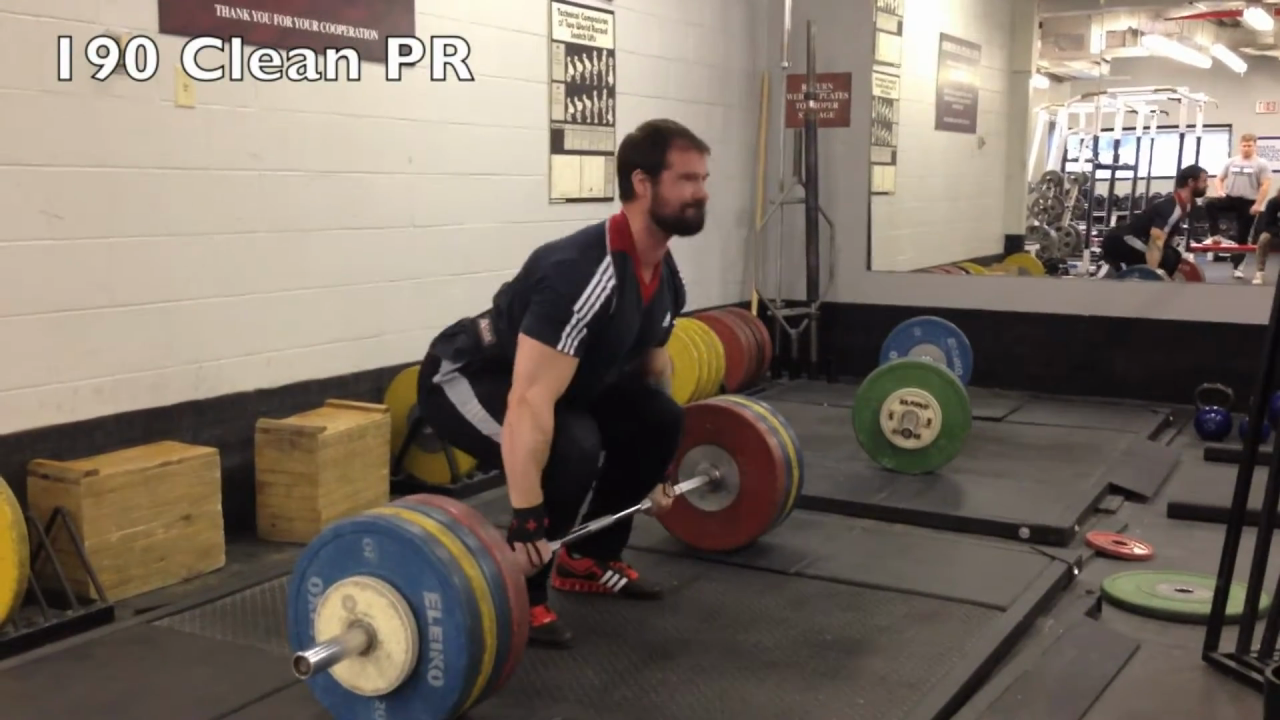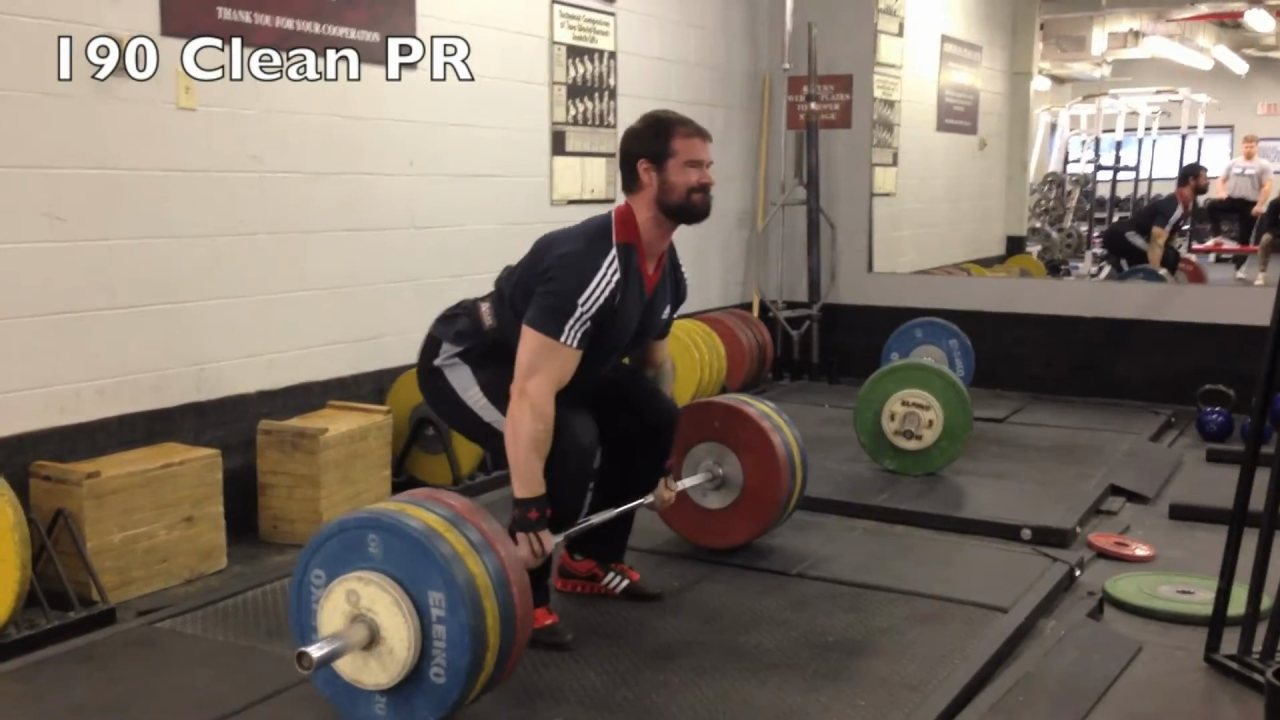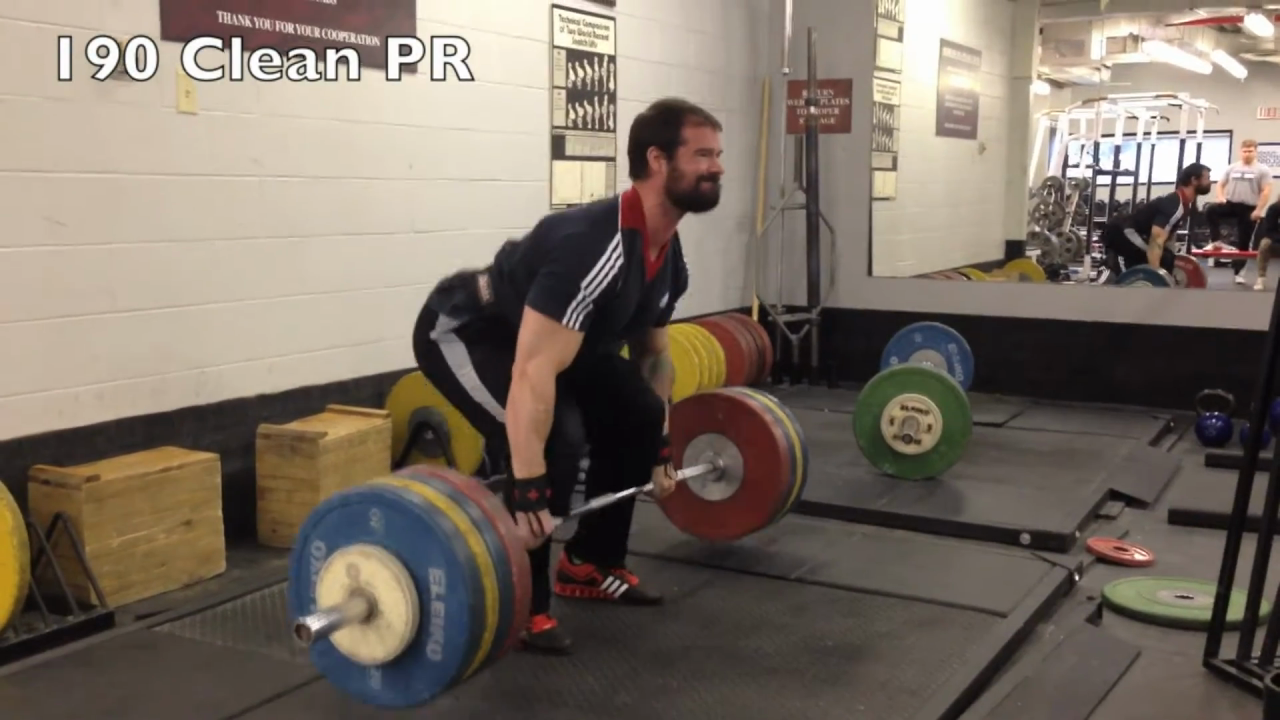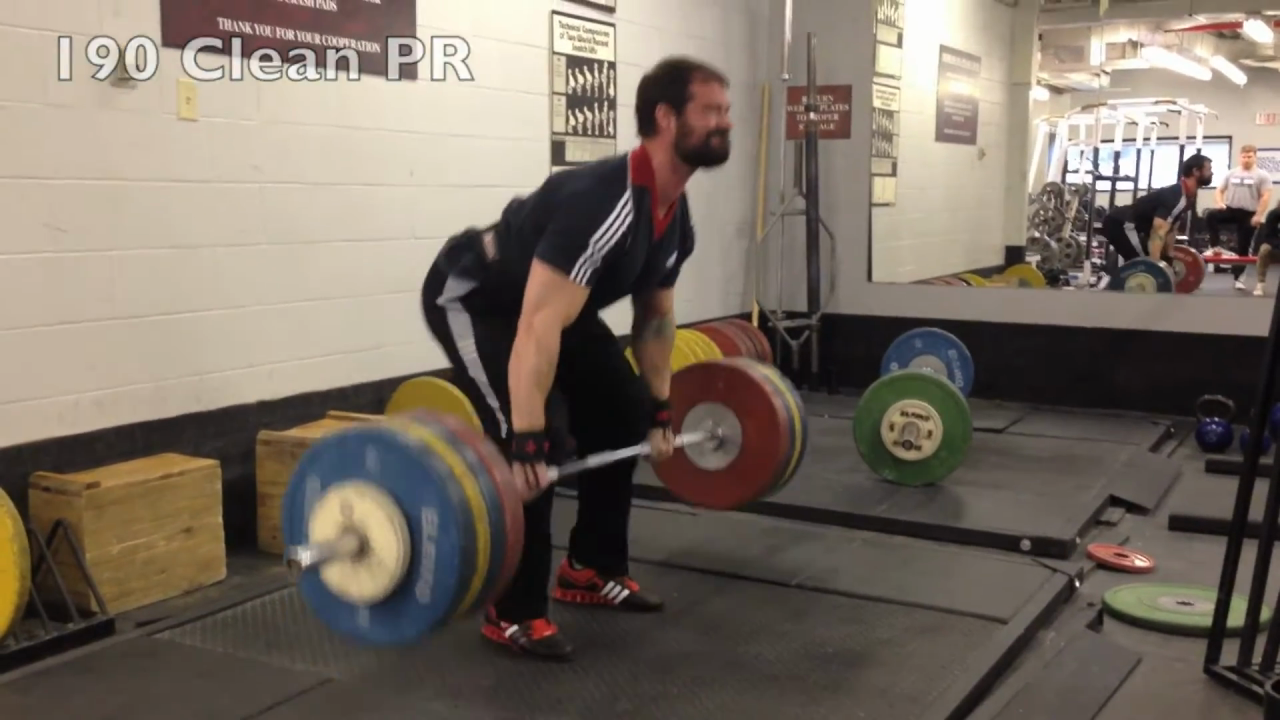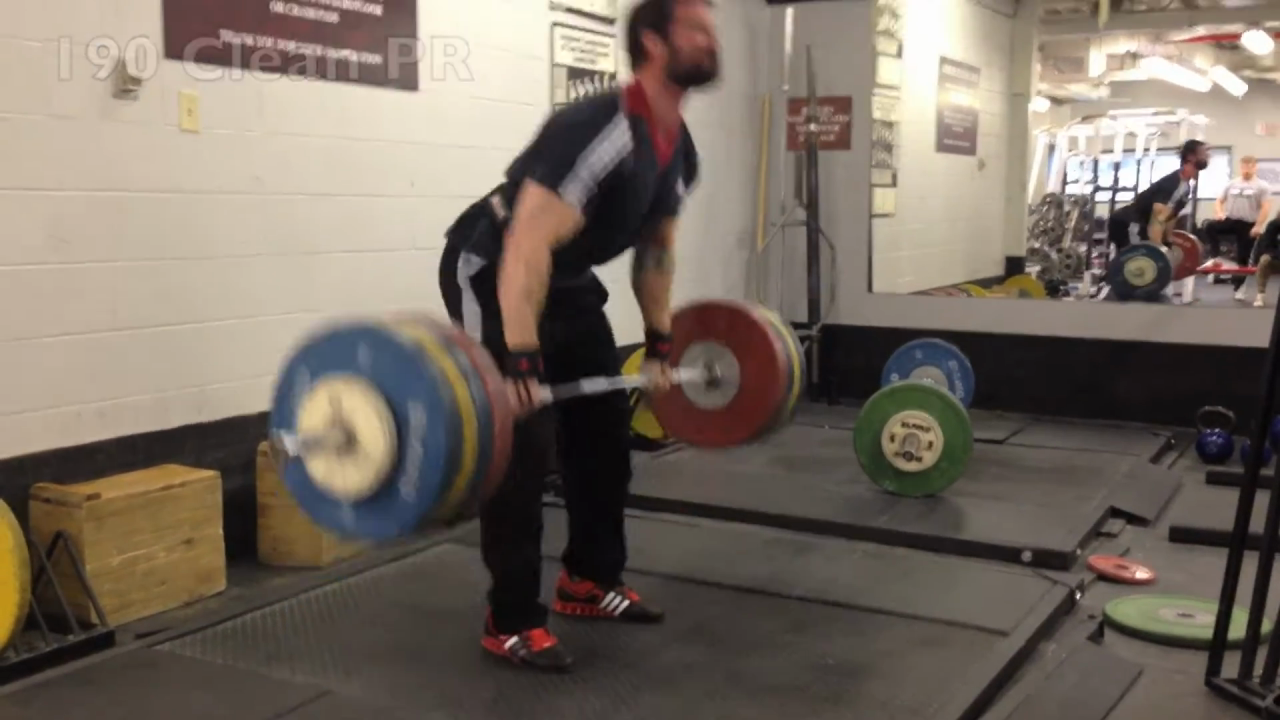
dt=0.2s
person 1, frame 1
left shoulder: (665, 278)
right shoulder: (583, 274)
left elbow: (653, 370)
right elbow: (530, 404)
left wrist: (656, 473)
right wrist: (527, 523)
right hip: (465, 378)
left knee: (661, 419)
right knee: (572, 447)
left ankle: (589, 559)
person 1, frame 2
left shoulder: (667, 269)
right shoulder: (588, 265)
left elbow: (653, 363)
right elbow: (531, 396)
left wrist: (659, 466)
right wrist: (528, 515)
right hip: (466, 359)
left knee: (654, 417)
right knee: (569, 443)
left ankle: (591, 561)
person 1, frame 3
left shoulder: (669, 257)
right shoulder: (593, 248)
left elbow: (652, 353)
right elbow: (532, 378)
left wrist: (660, 451)
right wrist: (527, 496)
left hip: (547, 336)
right hip: (465, 330)
left knee: (634, 416)
right knee: (558, 440)
left ankle: (591, 565)
person 1, frame 4
left shoulder: (676, 219)
right shoulder: (603, 201)
left elbow: (654, 317)
right elbow: (539, 328)
left wrist: (659, 413)
right wrist: (530, 444)
left hip: (557, 304)
right hip: (474, 295)
left knee: (618, 421)
right knee: (527, 457)
left ankle: (592, 568)
right ankle: (514, 613)
person 1, frame 5
left shoulder: (680, 153)
right shoulder: (605, 132)
left elbow: (655, 250)
right elbow: (528, 246)
left wrist: (659, 343)
right wrist: (520, 365)
left hip: (567, 279)
right hip: (489, 271)
left knee: (605, 423)
right knee: (523, 438)
left ankle: (591, 581)
right ankle: (512, 623)
